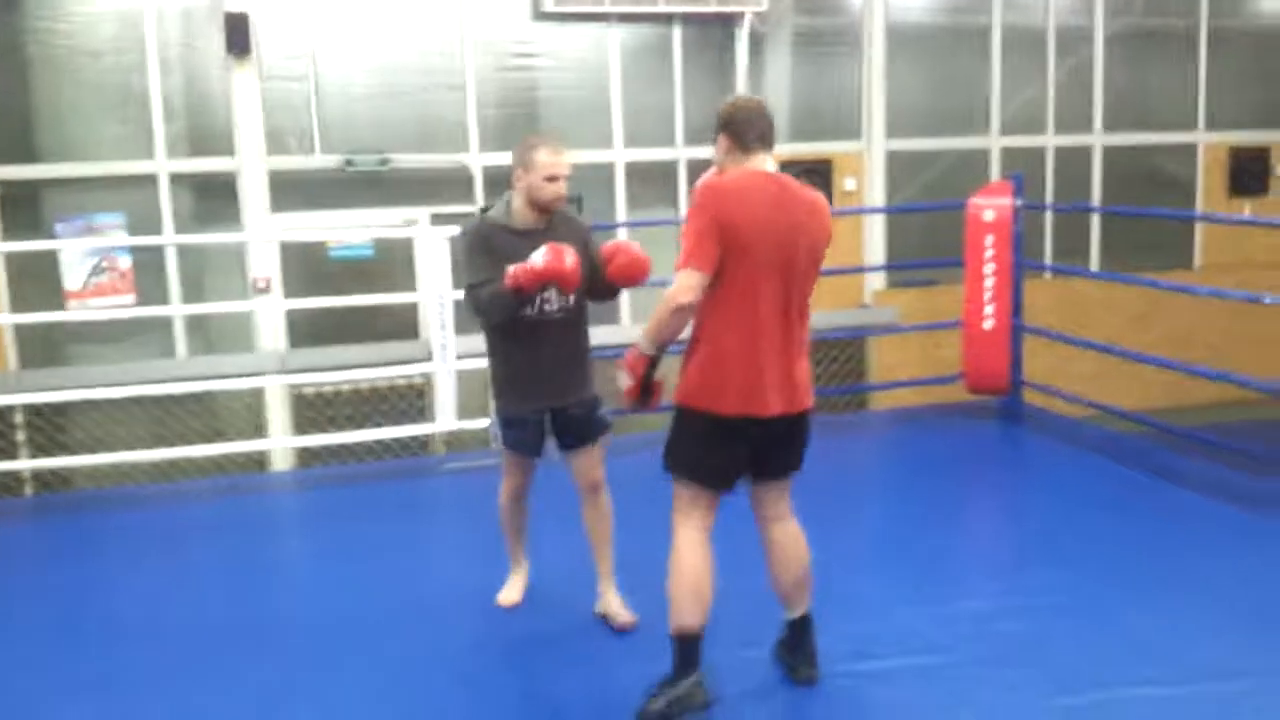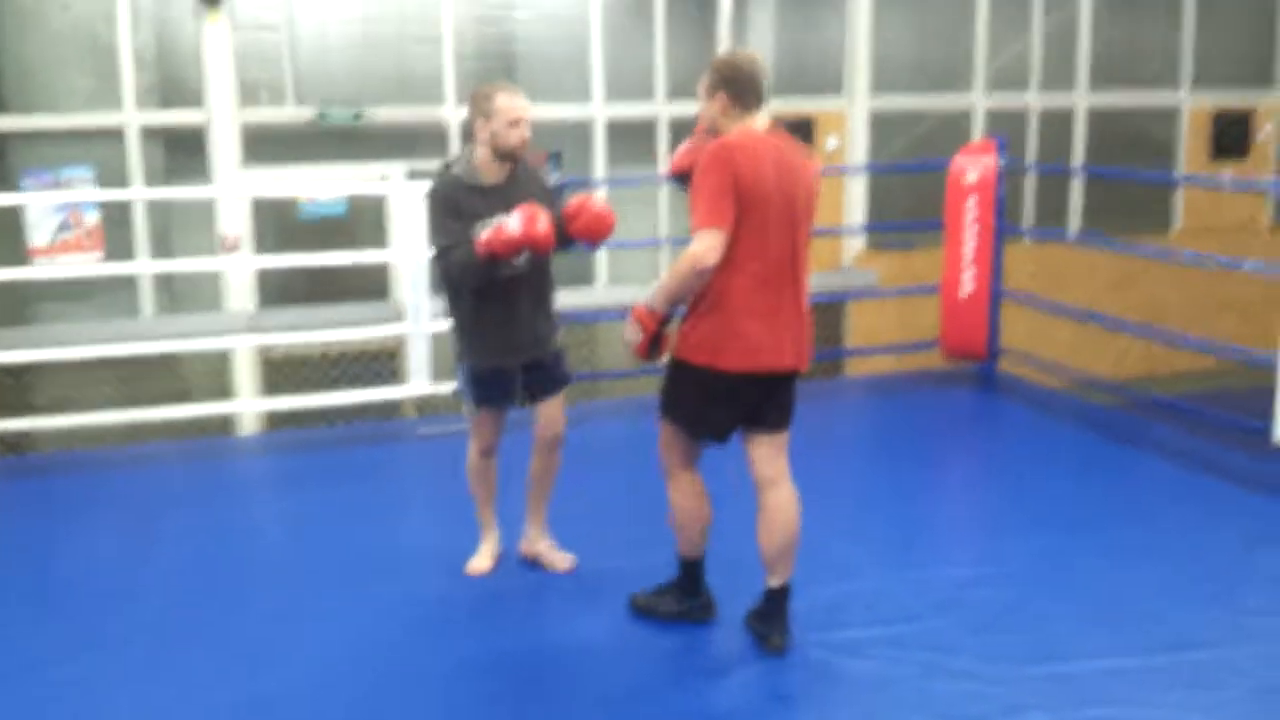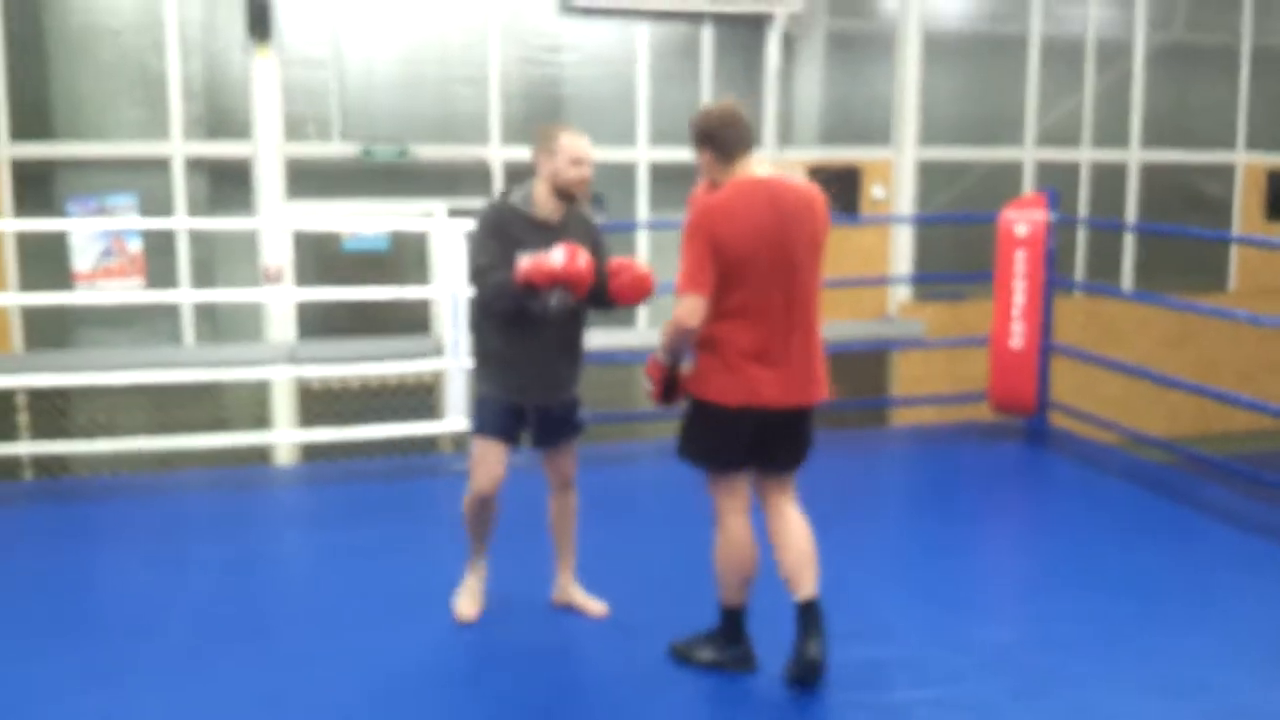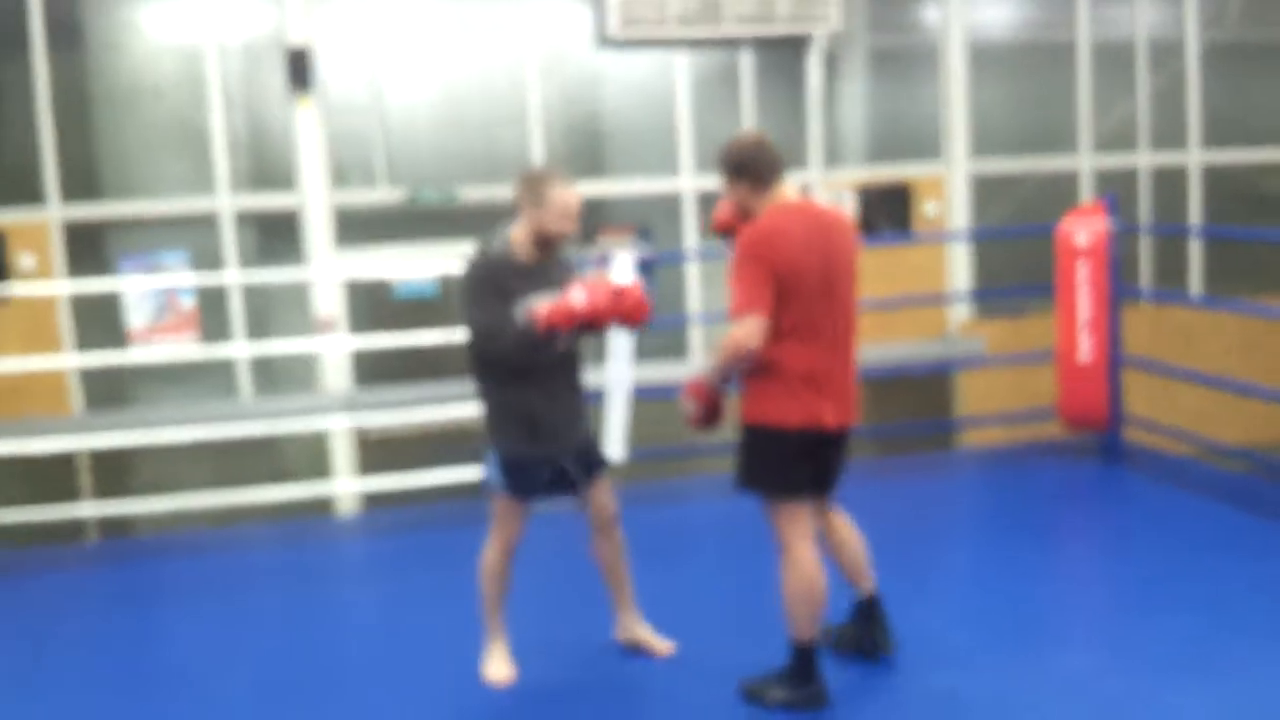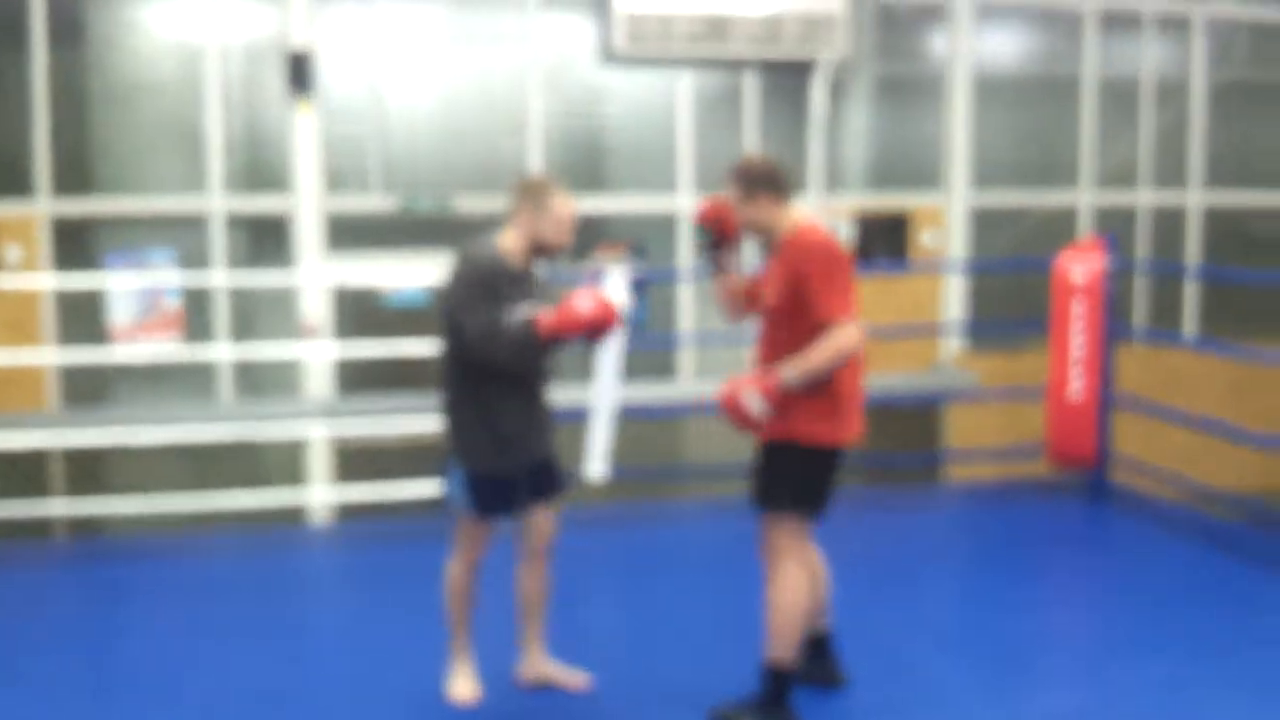
dt=0.4s
person 1, frame 1
left shoulder: (716, 196)
right shoulder: (815, 207)
left elbow: (684, 296)
left wrist: (643, 352)
left hip: (716, 390)
right hip: (786, 391)
left knee: (692, 526)
right knee: (777, 515)
right ankle: (801, 645)
person 1, frame 2
left shoulder: (722, 156)
right shoulder: (801, 162)
left elbow: (707, 254)
left wrist: (655, 308)
left hip: (718, 344)
right hip: (782, 345)
left knee: (678, 461)
right knee: (773, 477)
left ankle: (689, 590)
right ankle: (775, 614)
person 1, frame 3
left shoulder: (710, 213)
right shoulder: (811, 199)
left elbow: (689, 317)
left wrist: (664, 359)
left hip: (727, 385)
right hip: (796, 384)
left knee: (732, 509)
right knee: (782, 501)
left ankle: (732, 638)
right ankle: (810, 629)
person 1, frame 4
left shoulder: (758, 239)
right shoulder: (838, 223)
left elbow: (746, 338)
left wrist: (707, 385)
left hip: (780, 409)
right hip: (834, 401)
left knee: (795, 538)
right knee: (824, 509)
left ankle: (803, 676)
right ankle: (870, 620)
person 1, frame 5
left shoulder: (813, 250)
right shoulder: (789, 251)
left elbow: (846, 339)
right elbow: (736, 306)
left wrist: (772, 385)
right wrist: (720, 252)
left hip: (808, 425)
right hip: (802, 422)
left knee: (782, 556)
right knee: (795, 542)
right ankle: (820, 655)
person 2, frame 1
left shoulder: (572, 227)
right shoulder: (484, 235)
left elbow: (597, 288)
right elbow: (484, 305)
left wrist: (622, 273)
right wrist: (520, 279)
left hip: (576, 382)
right hip: (519, 387)
left knee: (593, 483)
right knee: (515, 486)
left ankle: (607, 592)
right ankle: (518, 568)
person 2, frame 2
left shoulder: (530, 177)
right shoulder: (449, 192)
left elbow: (554, 233)
right elbow: (455, 270)
left wrist: (577, 225)
right wrist: (494, 244)
left hip: (539, 334)
right hip: (486, 341)
left knee: (551, 436)
right knee: (485, 443)
left ankle: (535, 536)
right ankle: (489, 537)
person 2, frame 3
left shoulder: (583, 227)
right shoulder: (498, 220)
left elbow: (597, 292)
right elbow: (490, 293)
left wrist: (622, 286)
right wrist: (532, 274)
left hip: (558, 378)
right hip: (501, 377)
left knee: (563, 480)
right knee: (485, 485)
left ankle: (566, 583)
right ankle: (475, 569)
person 2, frame 4
left shoulder: (554, 262)
right shoulder: (486, 272)
right elbow: (499, 347)
left wrist: (610, 309)
right wrist: (551, 316)
left hip: (568, 419)
right hip: (518, 429)
left knee: (606, 517)
right knee: (505, 538)
left ankle: (630, 623)
right ankle: (495, 643)
person 2, frame 5
left shoulder: (522, 272)
right shoulder: (474, 276)
right elbow: (492, 348)
left wrist: (568, 323)
right wrist: (556, 324)
left hip: (529, 435)
right hip: (483, 441)
left knee: (538, 544)
right knee: (469, 553)
left ankle: (534, 659)
right ankle: (461, 661)
